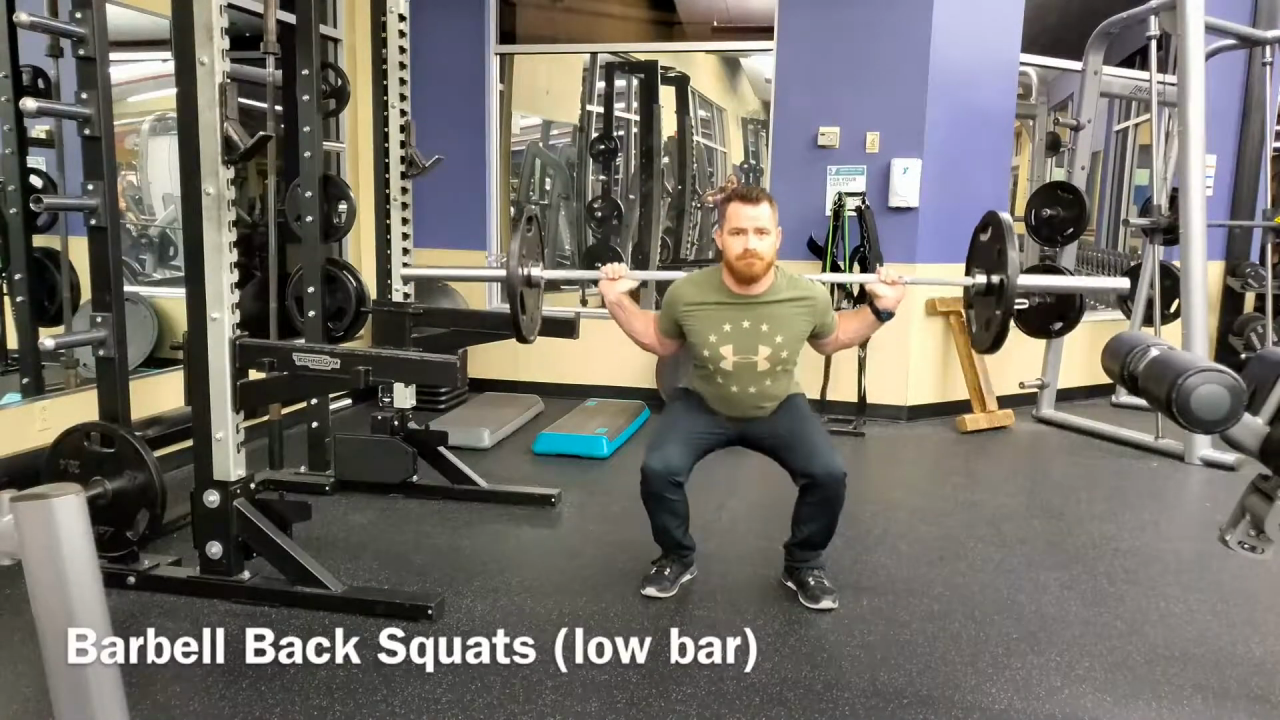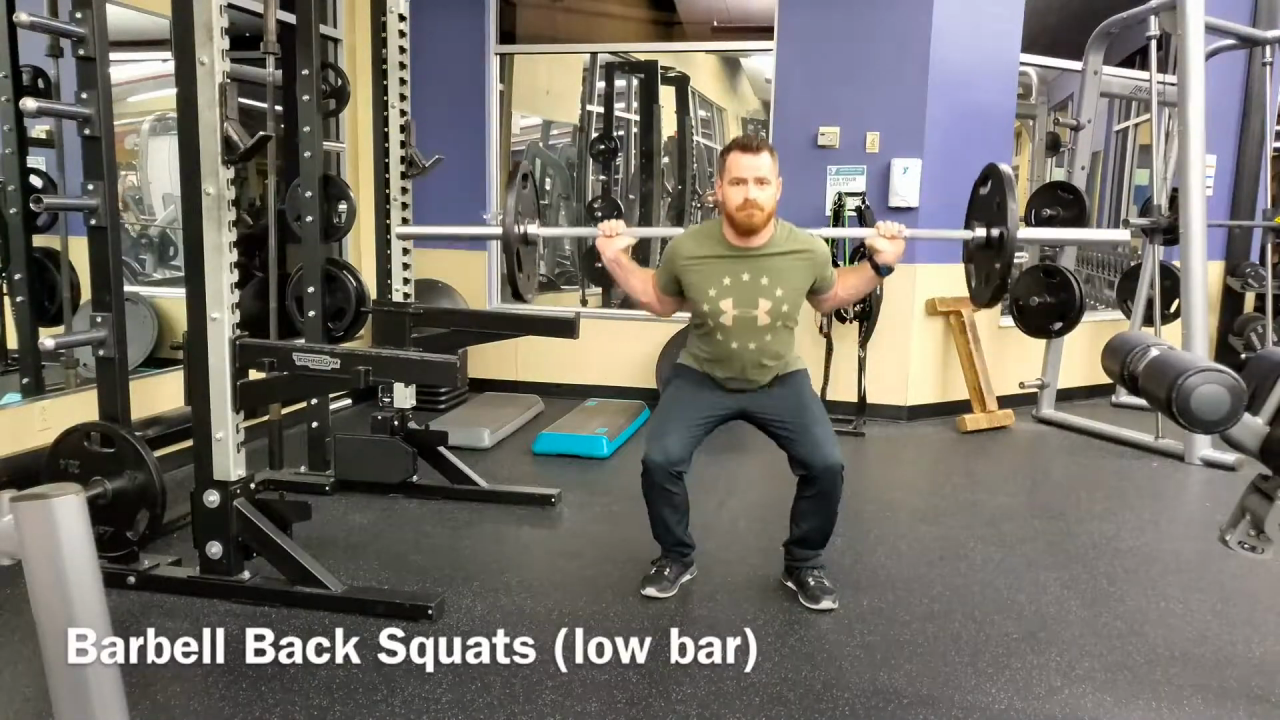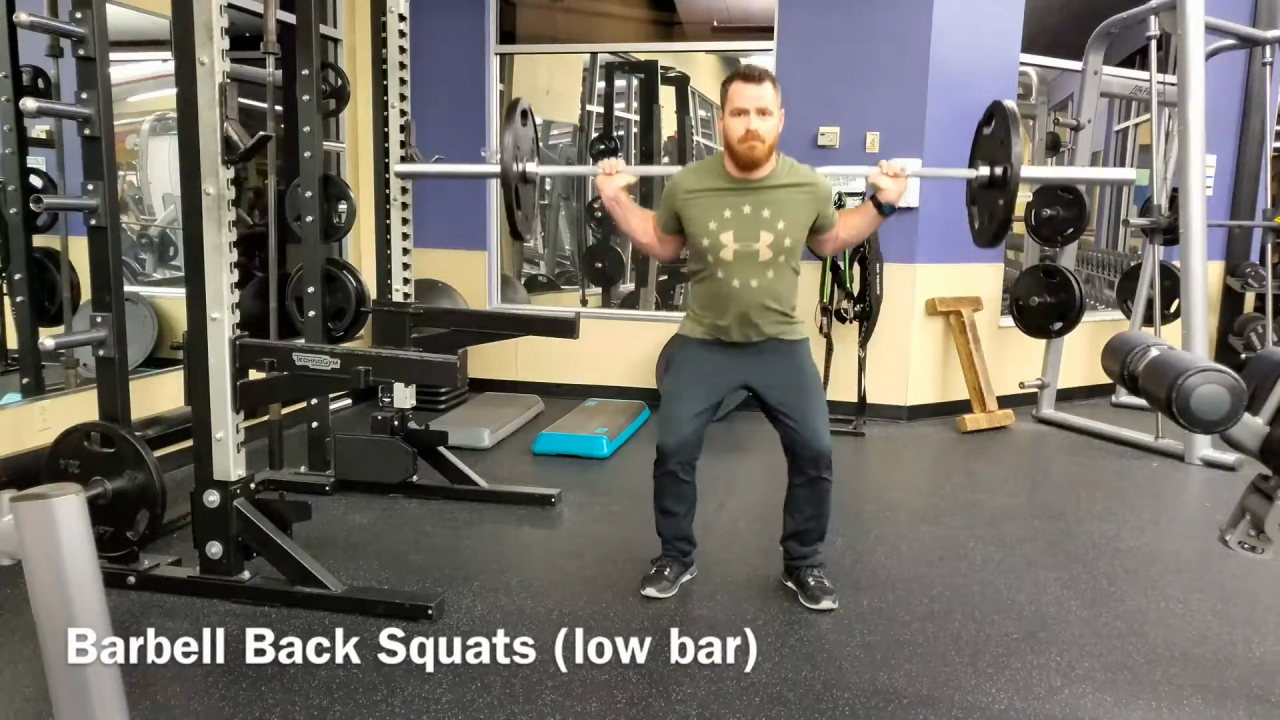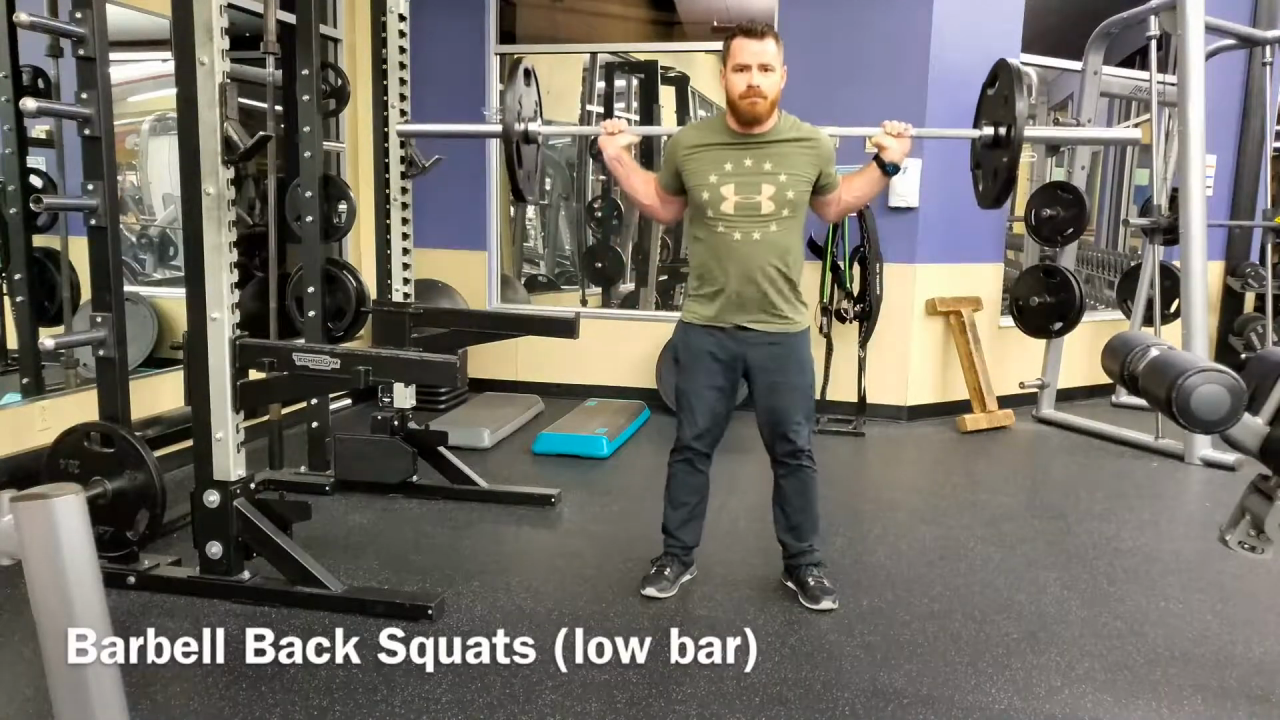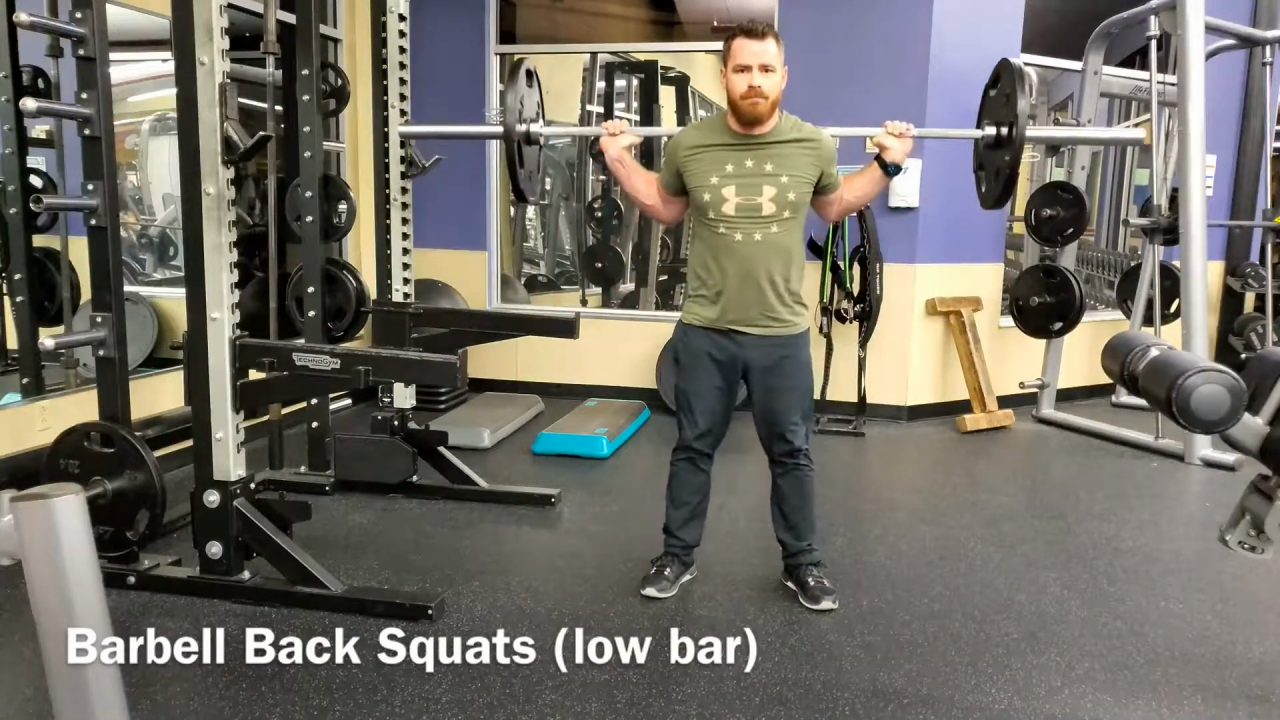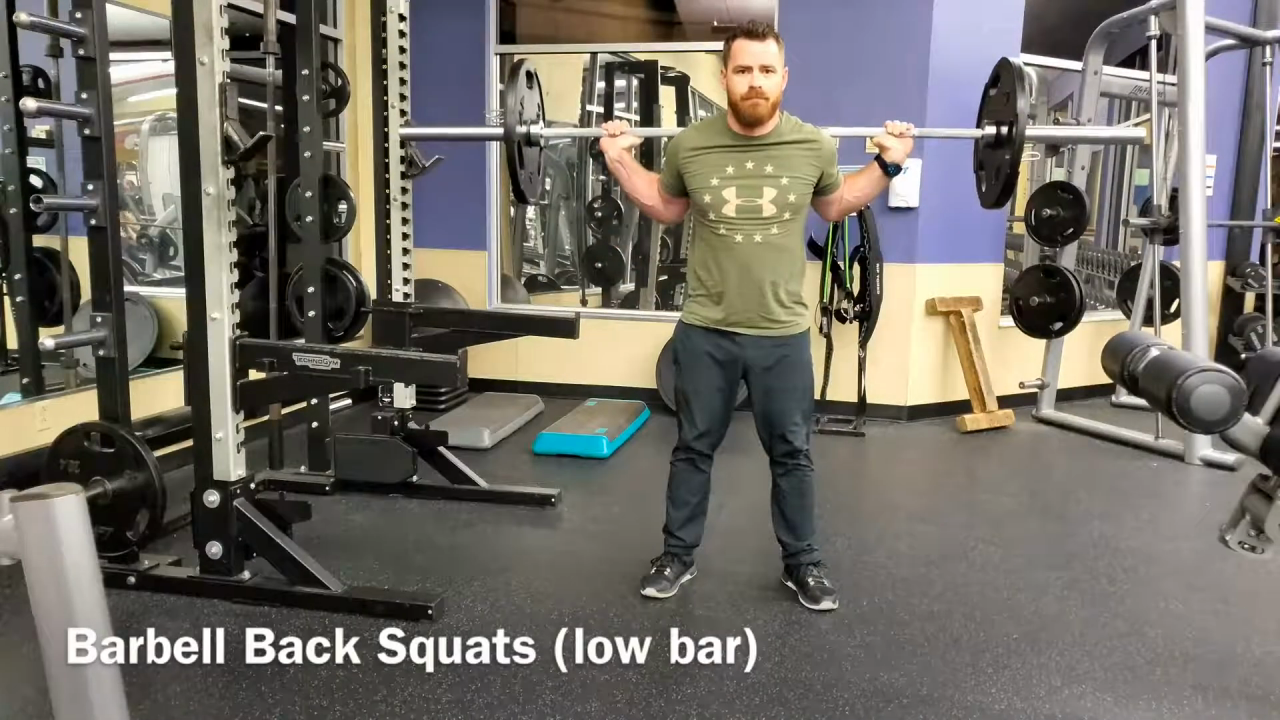
dt=0.3s
person 1, frame 1
left shoulder: (807, 296)
right shoulder: (687, 294)
left elbow: (830, 339)
right elbow: (662, 342)
left wrist: (880, 309)
right wrist: (617, 302)
left hip: (778, 407)
right hip: (702, 405)
left knee: (828, 474)
right knee: (658, 470)
left ankle: (803, 565)
right ankle: (677, 559)
person 1, frame 2
left shoulder: (808, 251)
right shoulder: (685, 250)
left elbow: (830, 298)
right elbow: (662, 302)
left wrist: (879, 265)
right wrist: (616, 260)
left hip: (779, 379)
right hip: (702, 377)
left knee: (826, 465)
right knee: (660, 461)
left ankle: (803, 565)
right ankle: (676, 558)
person 1, frame 3
left shoulder: (810, 186)
right shoulder: (685, 186)
left elbow: (830, 240)
right elbow: (663, 246)
left wrist: (881, 205)
right wrist: (616, 200)
left hip: (781, 344)
right hip: (703, 343)
left knee: (814, 453)
right knee: (674, 449)
left ankle: (803, 564)
right ankle: (676, 558)
person 1, frame 4
left shoulder: (812, 144)
right shoulder: (687, 144)
left elbow: (832, 206)
right elbow: (664, 208)
left wrist: (886, 164)
right wrist: (618, 160)
left hip: (782, 331)
right hip: (704, 329)
left knee: (794, 452)
right knee: (692, 446)
left ankle: (802, 564)
right ankle: (677, 556)
person 1, frame 5
left shoulder: (814, 145)
right shoulder: (688, 145)
left elbow: (833, 206)
right elbow: (666, 208)
left wrist: (887, 165)
right wrist: (619, 162)
left hip: (782, 332)
right hip: (705, 330)
left knee: (791, 452)
right knee: (694, 447)
left ankle: (802, 563)
right ankle: (677, 555)
person 1, frame 6
left shoulder: (814, 146)
right shoulder: (688, 145)
left elbow: (834, 205)
right elbow: (667, 208)
left wrist: (887, 165)
right wrist: (620, 163)
left hip: (782, 332)
right hip: (705, 330)
left knee: (791, 452)
right knee: (693, 447)
left ankle: (802, 563)
right ankle: (677, 555)
